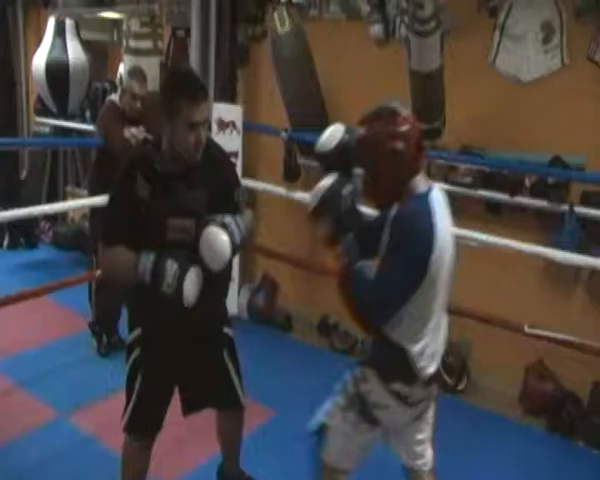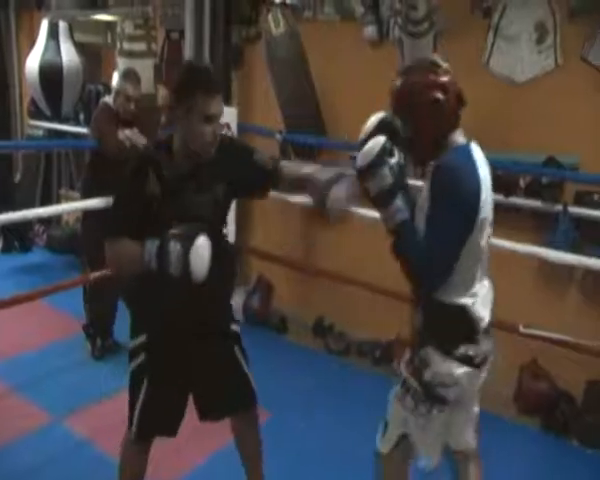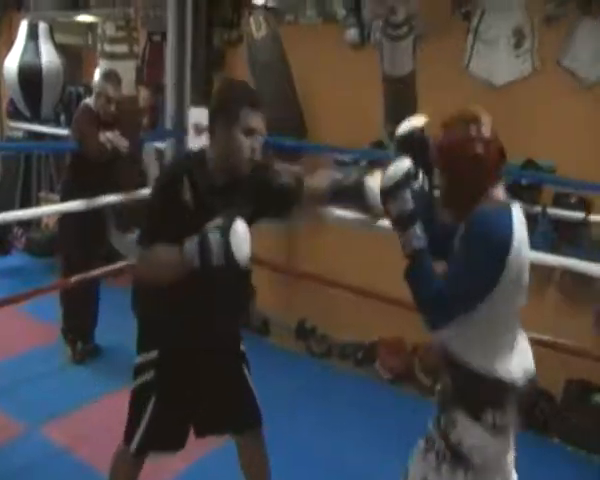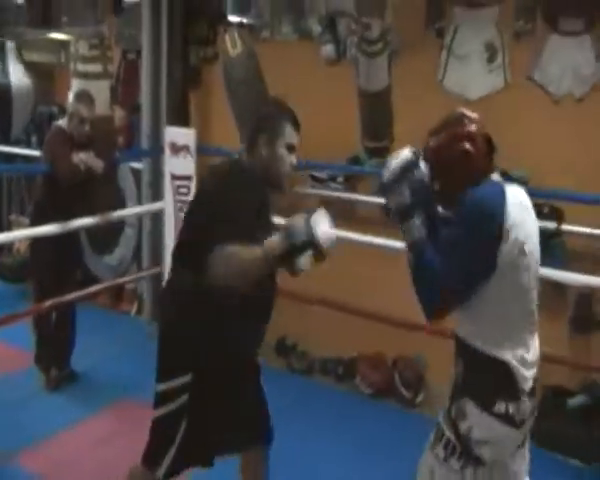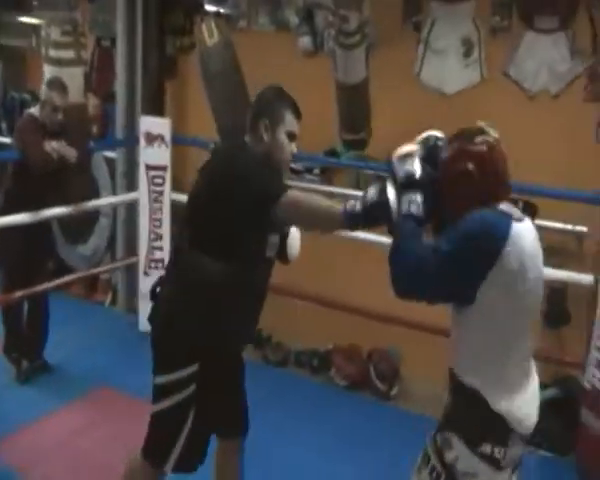
dt=0.2s
person 1, frame 1
left shoulder: (214, 160)
right shoulder: (138, 174)
left elbow: (233, 212)
right elbow: (110, 257)
left wrist: (230, 229)
right wrist: (154, 267)
left hip: (208, 309)
right hip: (154, 318)
left knee: (231, 401)
right knee: (140, 427)
person 1, frame 2
left shoulder: (225, 156)
right shoulder: (146, 171)
left elbow: (277, 171)
right elbow: (113, 254)
left wrist: (323, 178)
right wrist: (157, 253)
left hip: (211, 311)
right hip: (158, 319)
left knee: (242, 407)
right knee: (143, 428)
person 1, frame 3
left shoulder: (251, 176)
right shoulder: (178, 180)
left elbow: (303, 188)
right elbow: (145, 268)
left wrist: (351, 185)
right wrist: (198, 249)
left hip: (222, 329)
right hip: (169, 333)
left knee: (249, 425)
right knee: (142, 441)
person 1, frame 4
left shoulder: (254, 188)
right shoulder: (227, 186)
right elbow: (223, 271)
left wrist: (293, 250)
right wrist: (290, 239)
left hip: (233, 343)
right hip: (192, 343)
left knee: (257, 439)
person 1, frame 5
left shoulder: (251, 168)
right shoulder: (237, 163)
right elbow: (293, 207)
left wrist: (277, 244)
right wrist: (360, 209)
left hip: (220, 329)
right hip: (189, 329)
left knee: (232, 430)
person 2, frame 1
left shoulder: (414, 218)
right shoulder: (428, 198)
left elbow: (372, 312)
right elbow: (372, 243)
left wrist: (341, 237)
left hip: (395, 369)
right hip: (420, 362)
person 2, frame 2
left shoulder: (455, 172)
right shoulder: (465, 158)
left elbow: (428, 275)
right elbow: (425, 223)
left wrist: (388, 201)
right wrist: (394, 174)
left hip: (447, 336)
right hip: (464, 333)
person 2, frame 3
left shoulder: (488, 225)
right shoulder: (504, 214)
left elbow: (436, 309)
right elbow: (446, 248)
left wrist: (408, 224)
right wrist: (416, 208)
left hip: (477, 395)
right hip: (498, 385)
person 2, frame 4
left shoulder: (482, 207)
right shoulder: (514, 197)
left elbow: (435, 299)
right elbow: (452, 247)
left wrist: (411, 216)
right wrist: (426, 206)
left hip: (489, 387)
right hip: (512, 381)
person 2, frame 5
left shoulder: (487, 230)
right shoulder: (520, 228)
left elbow: (407, 280)
right elbow: (448, 274)
left wrist: (411, 193)
right wrist: (439, 212)
left hip: (482, 420)
person 3, frame 1
left shoulder: (141, 115)
right shoulder: (109, 113)
right elbow: (119, 148)
left wrist: (140, 138)
right wrist: (141, 141)
right hip: (105, 197)
left ankle: (107, 327)
right ankle: (103, 329)
person 3, frame 2
left shoulder: (136, 118)
right shoulder: (103, 115)
right elbow: (113, 150)
left wrist: (138, 140)
right wrist: (134, 143)
right hip: (98, 200)
right knee: (96, 267)
left ankle: (103, 331)
right ankle: (96, 332)
person 3, frame 3
left shoulder: (116, 119)
right shoulder: (83, 117)
left elbow: (133, 152)
right elbow: (94, 152)
left wrist: (119, 142)
right wrist: (117, 145)
right hip: (75, 203)
left knee: (92, 271)
right knee: (74, 271)
left ankle: (84, 336)
right ankle: (75, 337)
person 3, frame 4
left shoulder: (88, 140)
right shoulder: (55, 139)
left elbow: (105, 170)
right elbow: (66, 174)
left wrist: (87, 162)
right wrist: (89, 165)
left hip: (70, 227)
right hip: (47, 227)
left knee: (66, 297)
right knee: (45, 297)
left ankle: (60, 362)
right ankle: (48, 363)
person 3, frame 5
left shoulder: (60, 127)
right shoulder: (27, 126)
left elbow: (78, 157)
right elbow: (39, 162)
left wrist: (60, 151)
right wrist: (62, 154)
left hip: (41, 216)
left knee: (38, 289)
left ankle: (32, 354)
